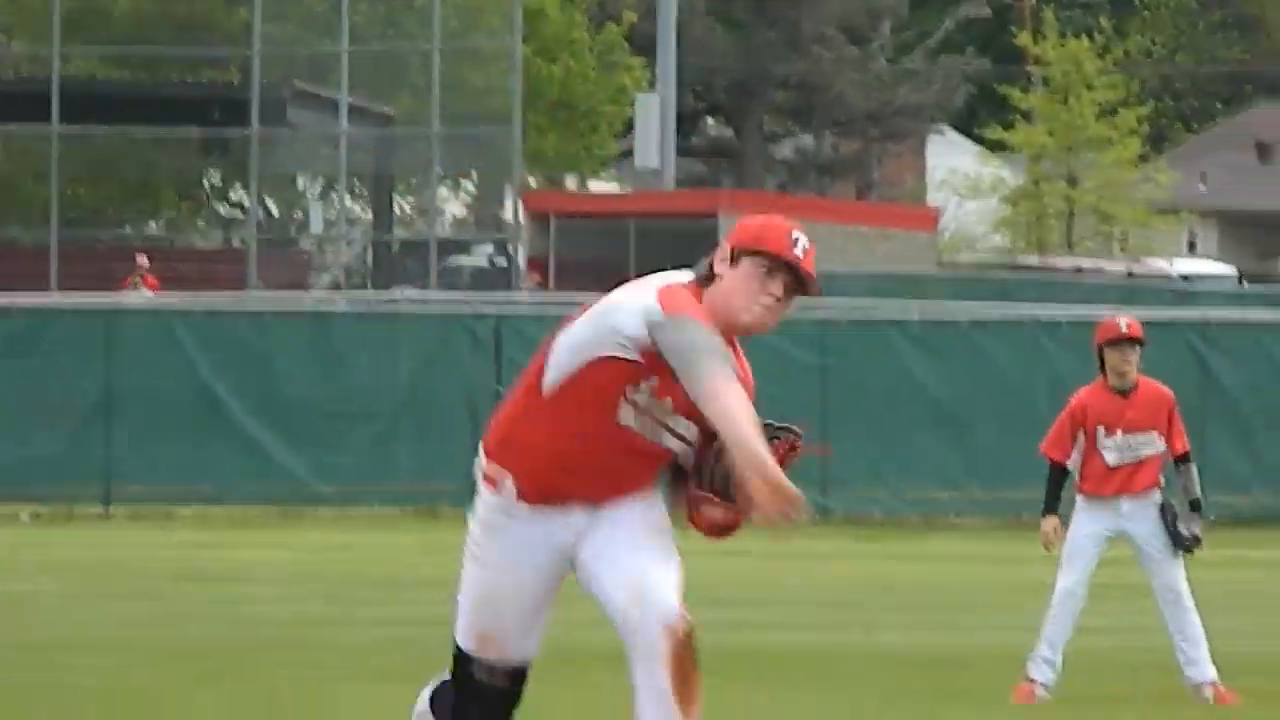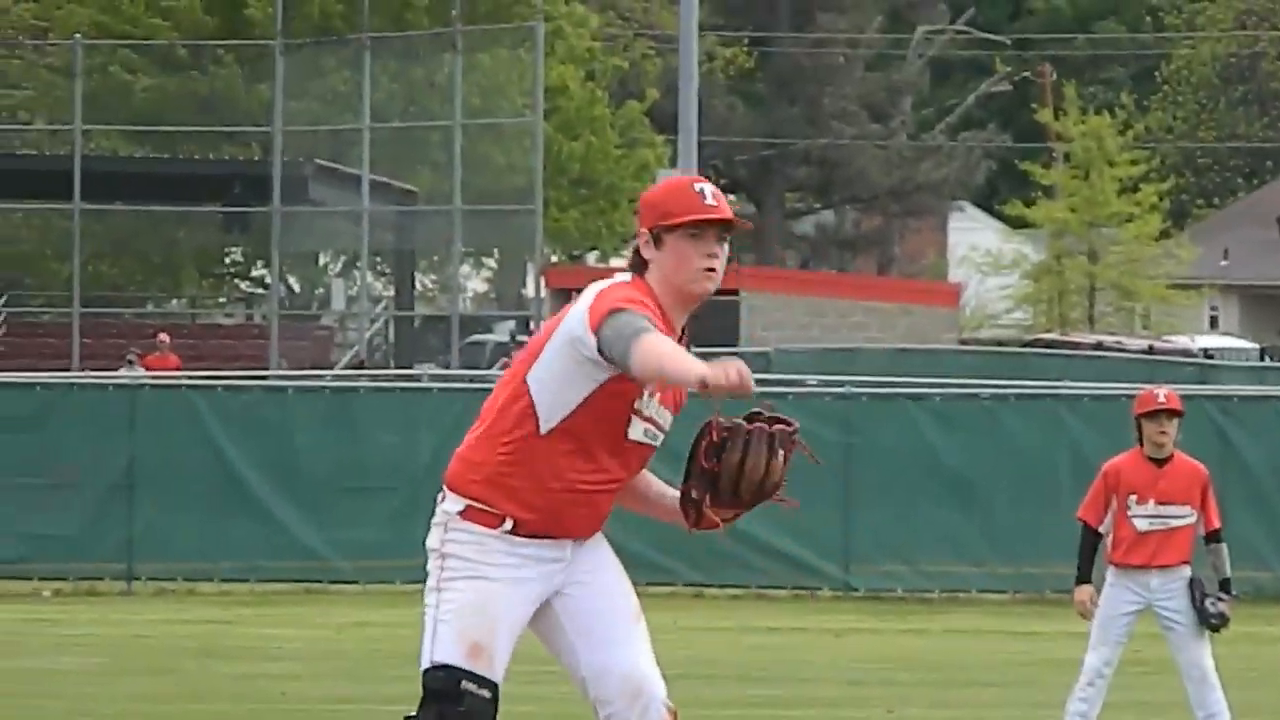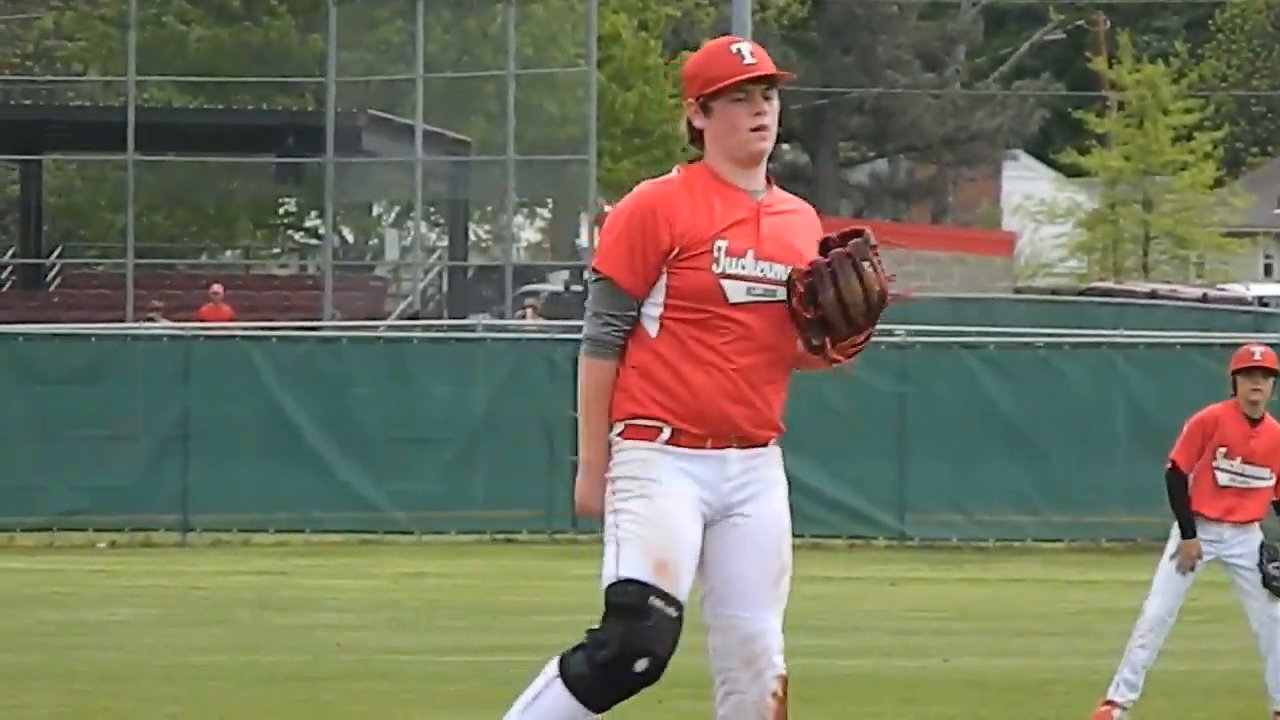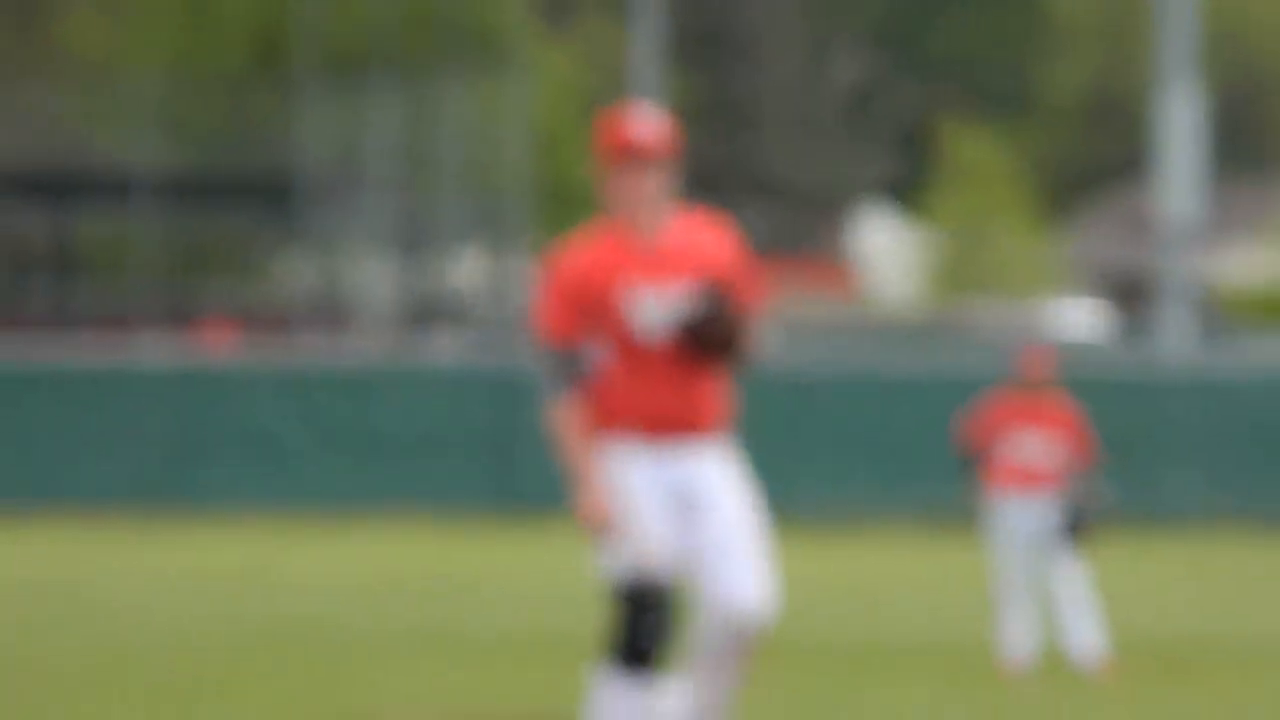
dt=0.7s
person 1, frame 1
left shoulder: (735, 377)
right shoulder: (665, 301)
right elbow: (696, 355)
left wrist: (728, 496)
right wrist: (756, 461)
left hip: (622, 502)
right hip: (521, 500)
left knee: (660, 618)
person 1, frame 2
left shoulder: (675, 351)
right shoulder: (615, 302)
right elbow: (640, 352)
left wrist: (685, 509)
right wrist: (704, 374)
left hip: (578, 547)
right hip: (487, 538)
person 1, frame 3
left shoulder: (803, 222)
right shoulder: (655, 206)
left elbow: (800, 349)
right elbow: (601, 339)
right wrist: (593, 465)
left hip: (757, 467)
right hip: (663, 459)
left knee: (756, 658)
right knee: (635, 641)
person 1, frame 4
left shoulder: (718, 240)
right shoulder: (580, 264)
left elbow: (744, 323)
right elbow: (565, 383)
left wrist: (730, 336)
right wrist: (587, 481)
left hip: (711, 457)
right hip: (631, 461)
left knee: (745, 604)
right knee: (644, 616)
person 2, frame 1
left shoulder: (1162, 398)
right shoulder: (1082, 403)
left elbow: (1181, 456)
right elbow: (1059, 459)
left wrist: (1195, 508)
right wrist: (1049, 513)
left hip: (1146, 507)
right hip: (1093, 508)
left knee: (1175, 592)
right knee: (1067, 592)
left ankle: (1205, 679)
right ankle: (1038, 677)
person 2, frame 2
left shoulder: (1196, 473)
right shoulder: (1115, 471)
left elbow: (1213, 532)
right elbow: (1092, 527)
left wrist: (1224, 587)
right wrist: (1083, 581)
left hip: (1176, 581)
right hip: (1124, 580)
left knee: (1200, 668)
right knee: (1097, 666)
person 2, frame 3
right shoulder: (1209, 419)
right elbow: (1176, 476)
right wrist: (1188, 536)
left hip: (1245, 536)
right hip: (1197, 529)
right knee: (1156, 616)
person 2, frame 4
left shoulder: (1065, 411)
right shoulder: (997, 409)
left elbow: (1084, 457)
right elbow: (969, 441)
left wrist: (1075, 497)
right wrist: (988, 481)
left hip: (1051, 503)
right hip: (1009, 505)
left knee: (1069, 575)
right knee: (1012, 578)
left ankle: (1089, 652)
right ankle: (1018, 653)
